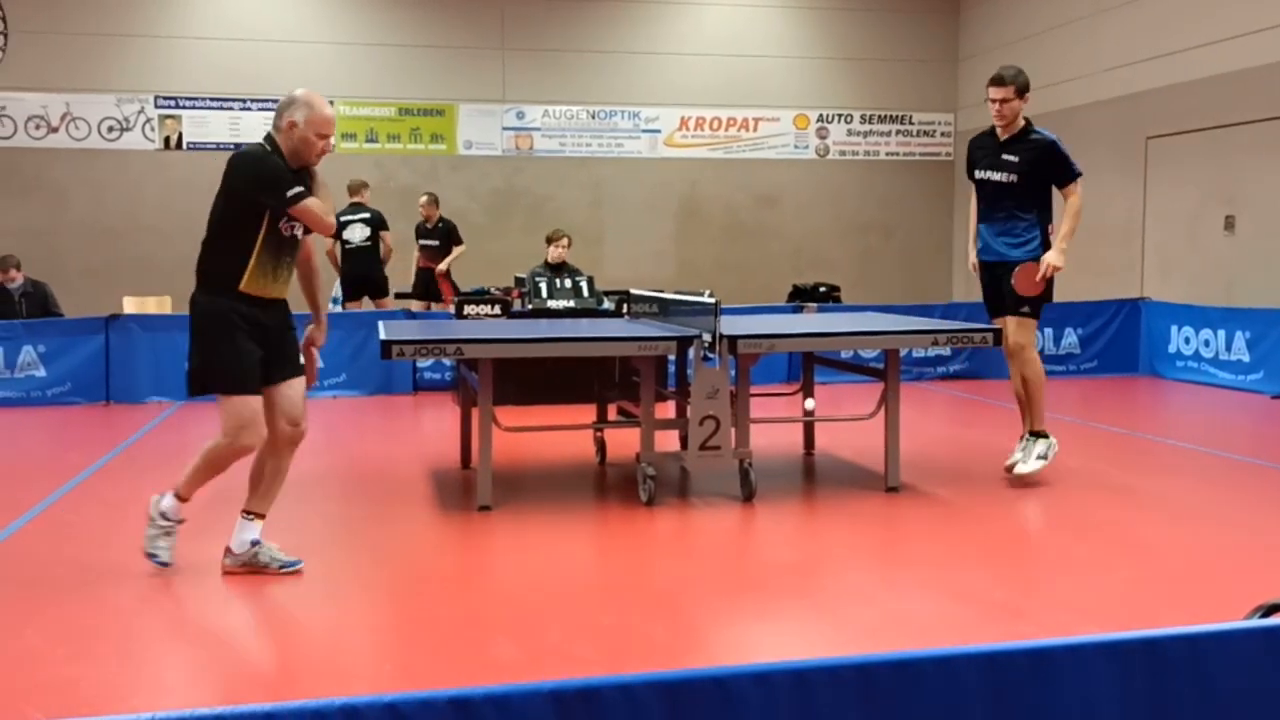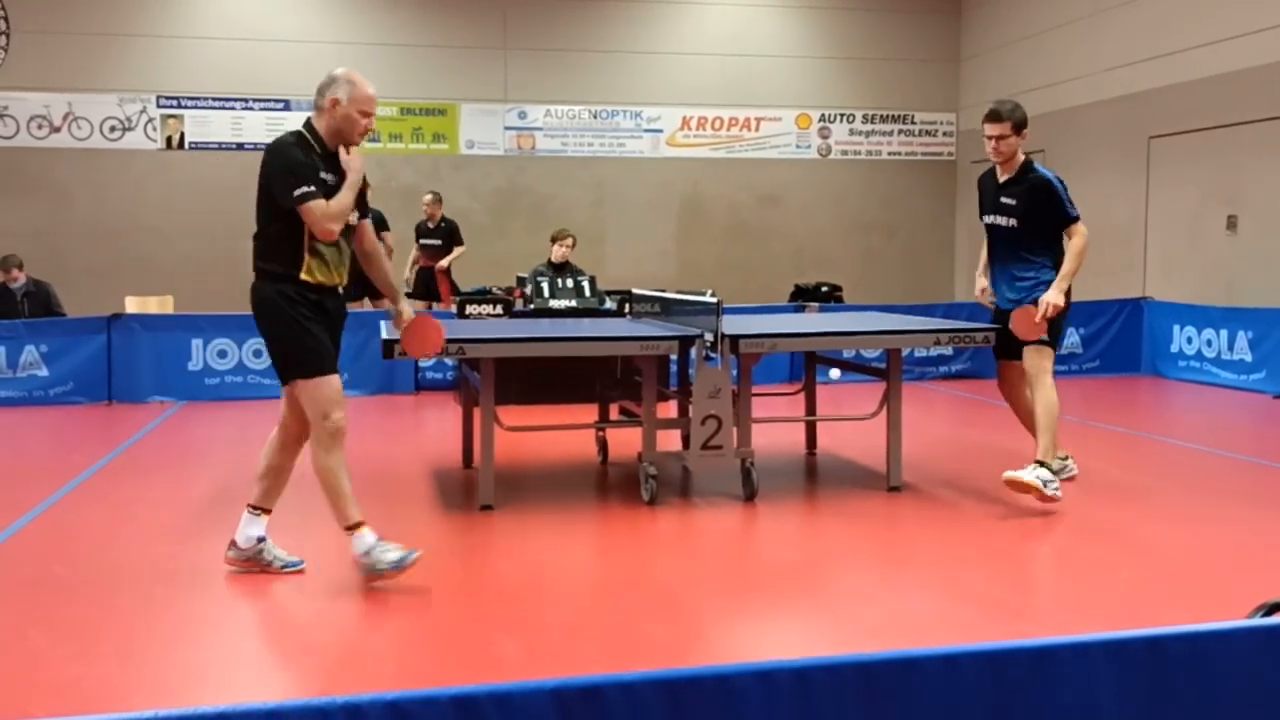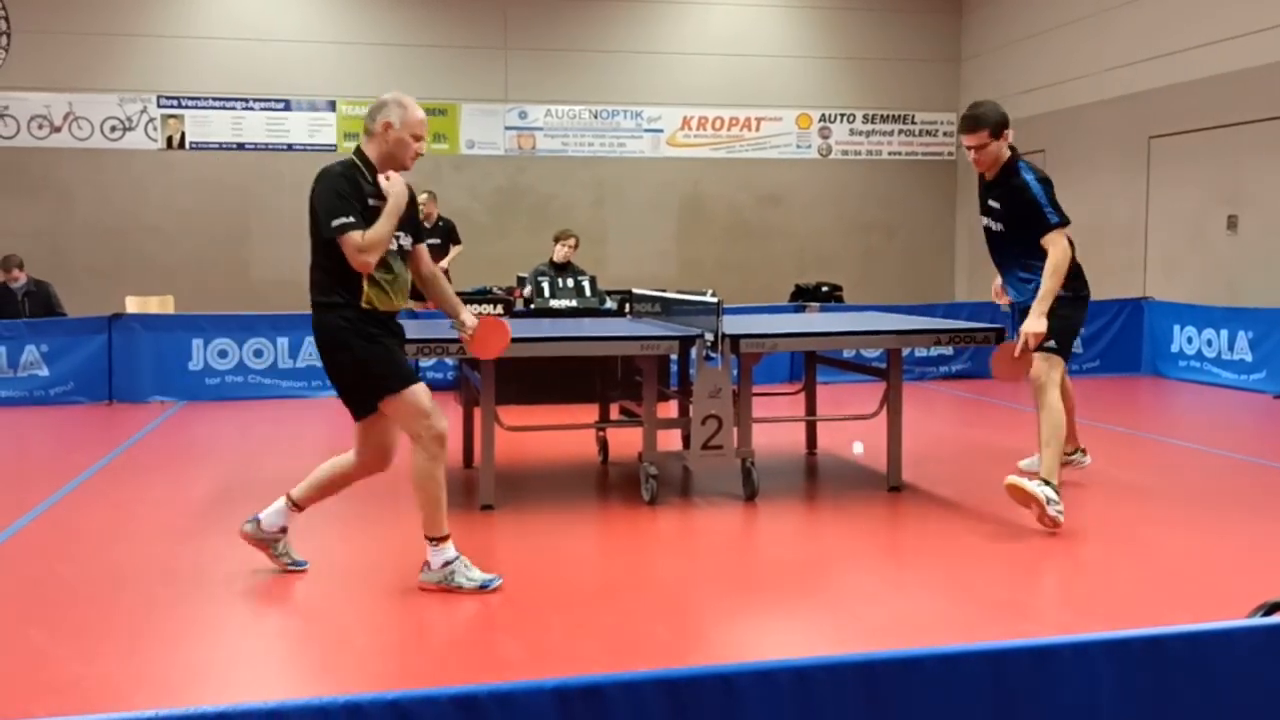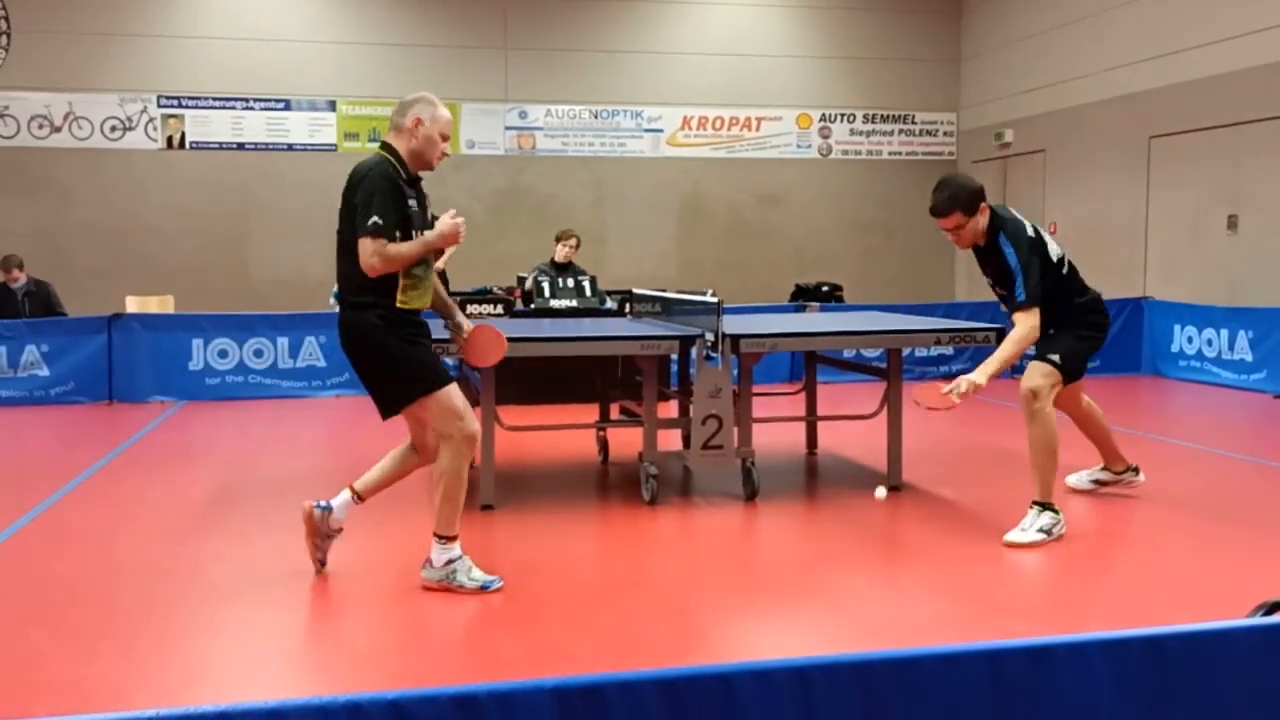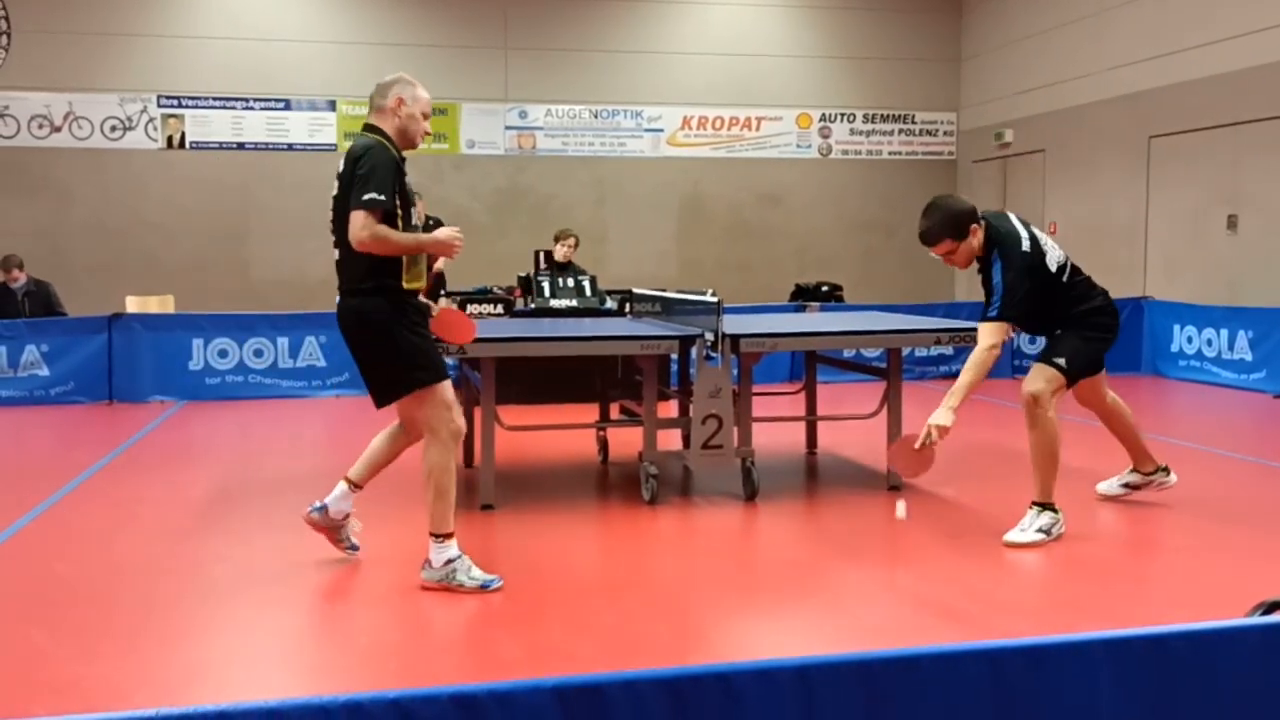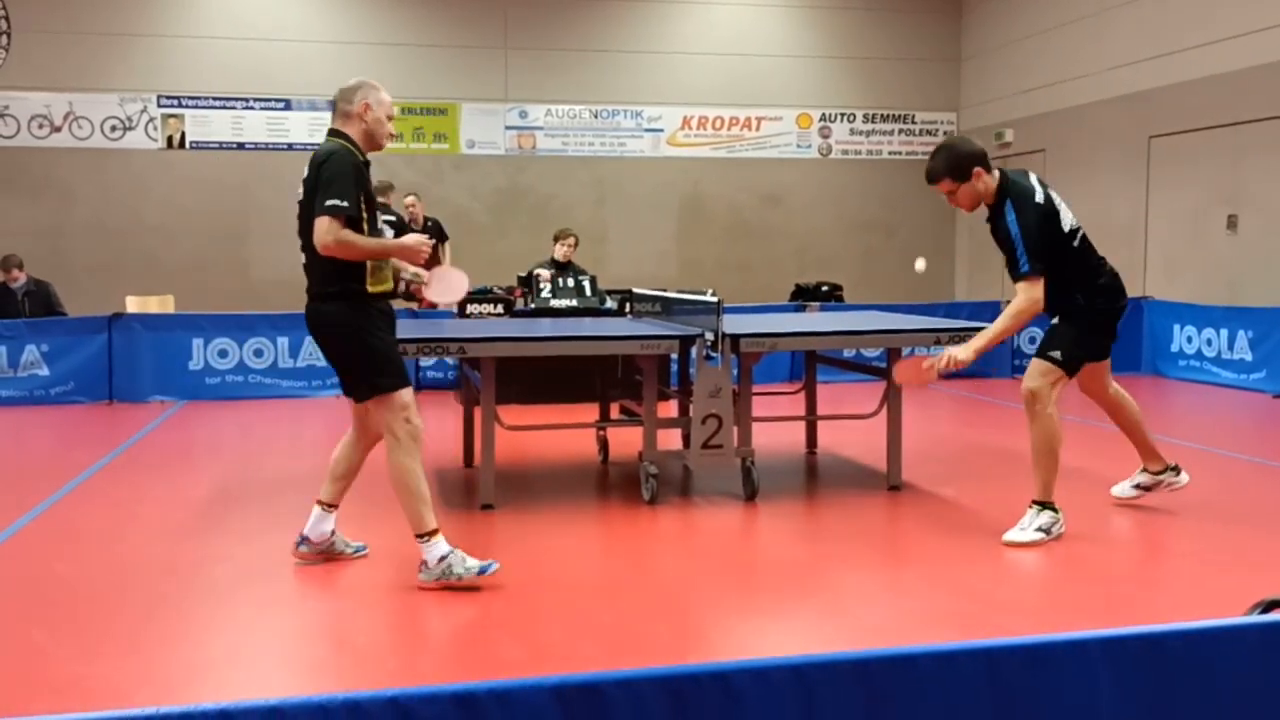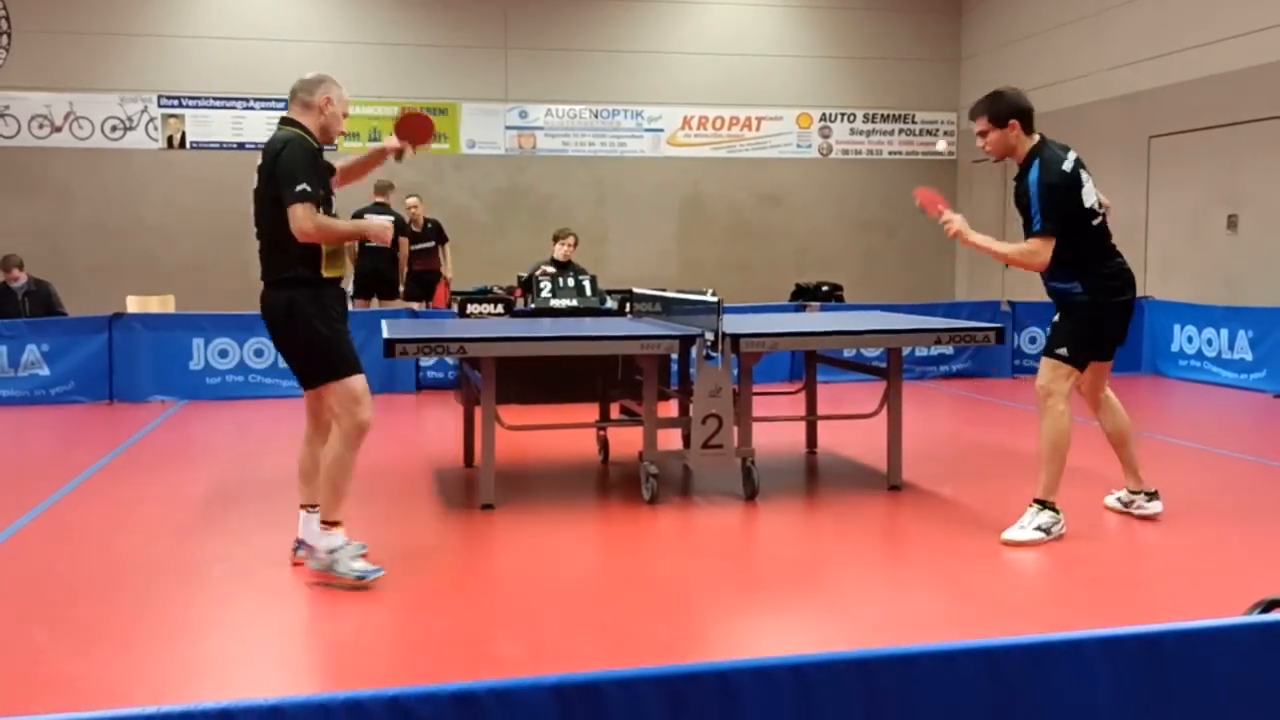
dt=0.2s
person 1, frame 1
left shoulder: (296, 174)
right shoulder: (252, 165)
left elbow: (305, 248)
right elbow: (325, 222)
left wrist: (319, 317)
right wrist: (315, 180)
left hip: (270, 312)
right hip: (224, 311)
left knee: (290, 428)
right knee: (243, 436)
left ankle: (246, 541)
right ankle: (169, 507)
person 1, frame 2
left shoulder: (345, 164)
right shoulder: (287, 154)
left elbow: (365, 240)
right elbow: (327, 226)
left wrist: (398, 301)
right wrist: (350, 178)
left hip: (326, 300)
right hip: (288, 300)
left knee: (298, 425)
right knee: (331, 424)
left ankle: (249, 538)
right ankle: (362, 544)
person 1, frame 3
left shoulder: (397, 190)
right shoulder: (337, 181)
left elbow: (420, 264)
right elbow: (363, 257)
left wrist: (459, 312)
right wrist: (394, 206)
left hip: (381, 327)
right hip: (349, 328)
left knee: (372, 456)
right knee: (431, 432)
left ankle: (272, 522)
right ankle: (440, 559)
person 1, frame 4
left shoulder: (412, 185)
right shoulder: (375, 177)
right elbow: (374, 262)
left wrist: (454, 317)
right wrist: (436, 238)
left hip: (399, 326)
right hip: (378, 327)
left knee: (428, 445)
right knee: (461, 430)
left ankle: (334, 511)
right ankle: (444, 560)
person 1, frame 5
left shoulder: (375, 157)
right shoulder: (376, 156)
right elbow: (362, 237)
left wrist: (417, 299)
right wrist: (430, 242)
left hip: (381, 308)
right hip: (381, 311)
left knee: (415, 422)
right knee: (447, 426)
left ankle: (334, 505)
right ankle: (442, 558)
person 1, frame 6
left shoulder: (334, 160)
right shoulder: (341, 161)
right elbow: (328, 240)
left wrist: (402, 268)
right wrist: (397, 247)
left hip: (347, 311)
right hip: (349, 314)
left knee: (369, 426)
right knee: (404, 430)
left ankle: (318, 531)
right ankle: (435, 555)
person 1, frame 7
left shoulder: (293, 149)
right shoulder: (295, 147)
left elbow: (332, 179)
right elbow: (306, 227)
left wrist: (380, 153)
right wrist: (366, 229)
left hip: (305, 299)
right hip: (303, 301)
left knee: (323, 420)
right knee: (354, 415)
left ankle: (312, 534)
right ankle: (329, 543)
person 2, frame 1
left shoulder: (1044, 145)
right shoulder: (978, 145)
left elbow: (1073, 195)
left wrist: (1059, 247)
right wrist: (973, 244)
left hip: (1028, 259)
right hip: (991, 258)
left knee: (1020, 344)
right knee: (1009, 348)
left ankle: (1040, 435)
right ankle: (1030, 432)
person 2, frame 2
left shoulder: (1044, 183)
right shoulder: (986, 183)
left elbow: (1078, 237)
left wrist: (1059, 288)
right wrist: (983, 273)
left hip: (1039, 297)
right hip: (1006, 298)
left knee: (1036, 371)
right knee: (1009, 381)
left ankle: (1046, 470)
right ankle: (1056, 458)
person 2, frame 3
left shoulder: (1028, 182)
right shoulder: (985, 179)
left elbow: (1059, 247)
left wrist: (1039, 313)
right wrist: (1005, 273)
left hip: (1058, 294)
right hip: (1025, 293)
left knee: (1041, 376)
right knee: (1049, 371)
left ankle: (1047, 488)
right ankle: (1070, 448)
person 2, frame 4
left shoulder: (1012, 247)
right shoulder: (985, 229)
left elbow: (1027, 327)
left wrist: (983, 373)
left hip: (1080, 318)
right hip: (1062, 316)
left knee: (1033, 389)
right knee: (1067, 396)
left ankle: (1046, 510)
right ankle: (1119, 468)
person 2, frame 5
left shoulder: (1009, 261)
right shoulder: (995, 222)
left elbow: (990, 344)
left wrist: (948, 407)
left hip: (1088, 323)
right hip: (1078, 313)
left knee: (1036, 393)
right knee: (1091, 395)
left ankle: (1046, 511)
right ankle: (1148, 469)
person 2, frame 6
left shoulder: (1018, 213)
right shoulder: (1014, 180)
left elbow: (1030, 300)
left wrist: (971, 349)
left hip: (1089, 305)
right hip: (1093, 295)
left knee: (1036, 389)
right knee: (1098, 387)
left ankle: (1046, 510)
right ankle: (1159, 468)
person 2, frame 7
left shoulder: (1041, 177)
right shoulder: (1060, 156)
left elbow: (1037, 257)
right elbow: (1100, 205)
left wrist: (971, 237)
left hip: (1091, 296)
right hip: (1109, 288)
left knee: (1051, 389)
right knee: (1094, 389)
left ankle: (1046, 510)
right ankle: (1140, 491)
